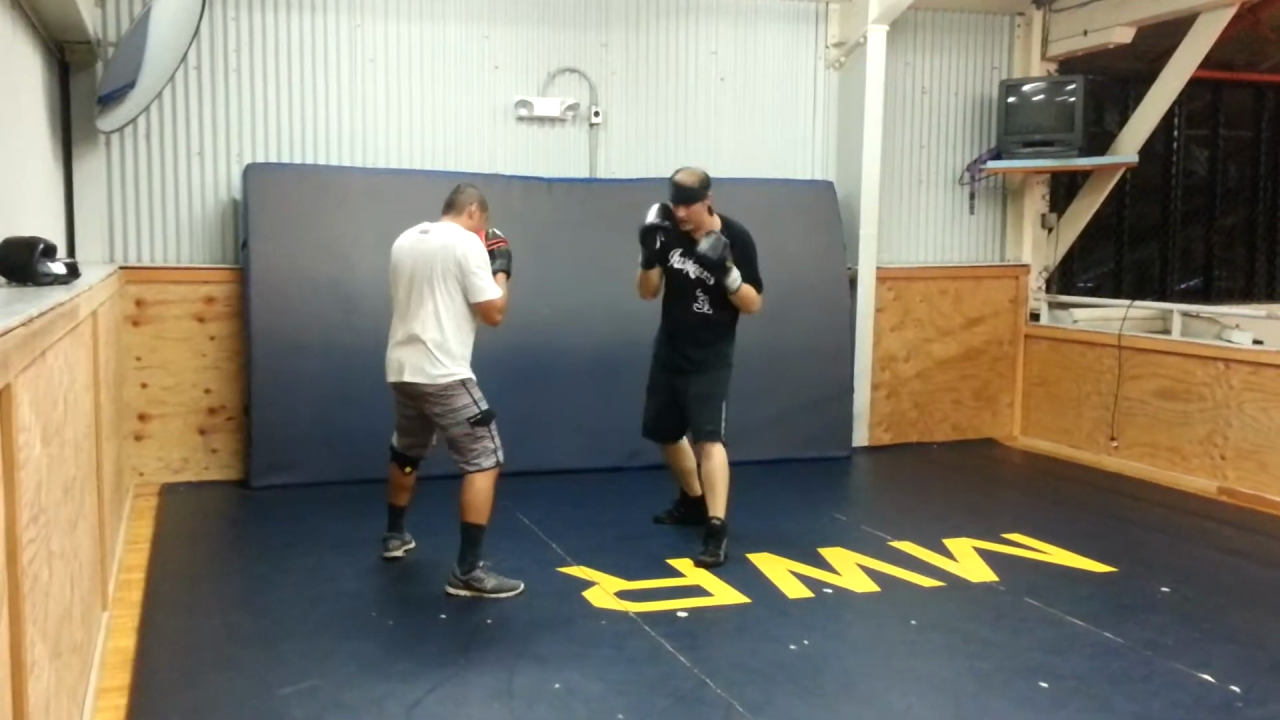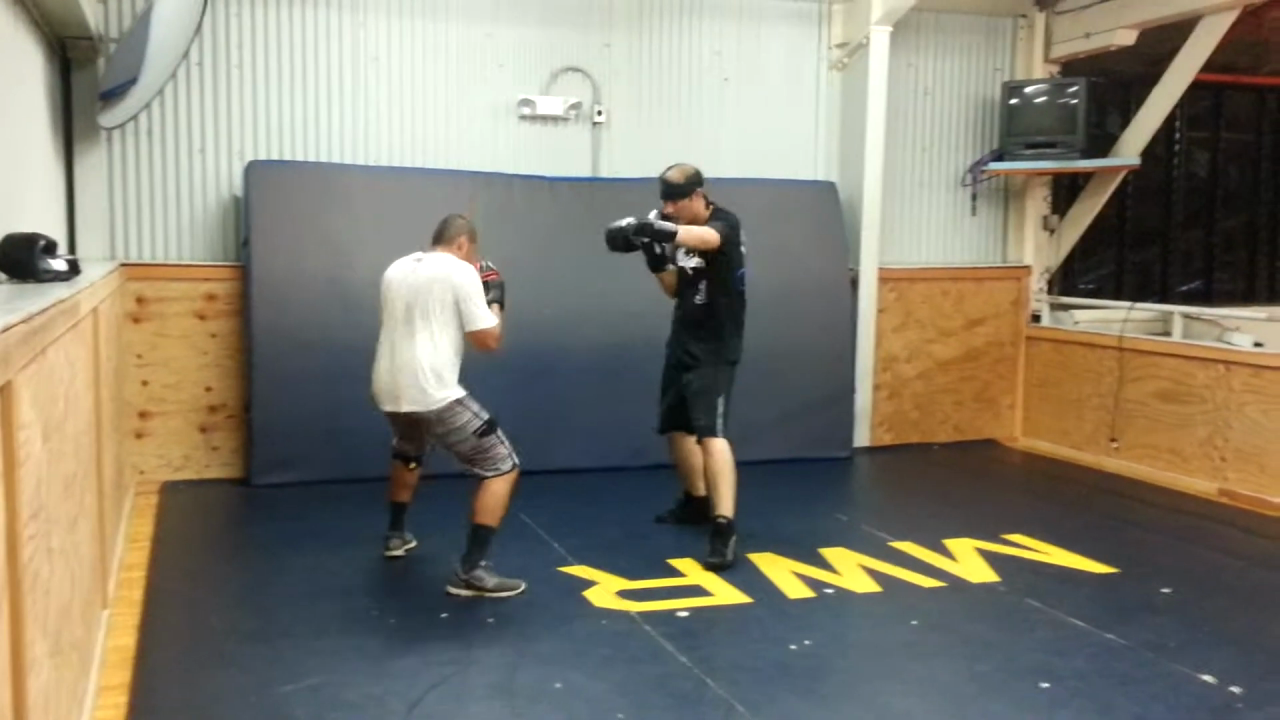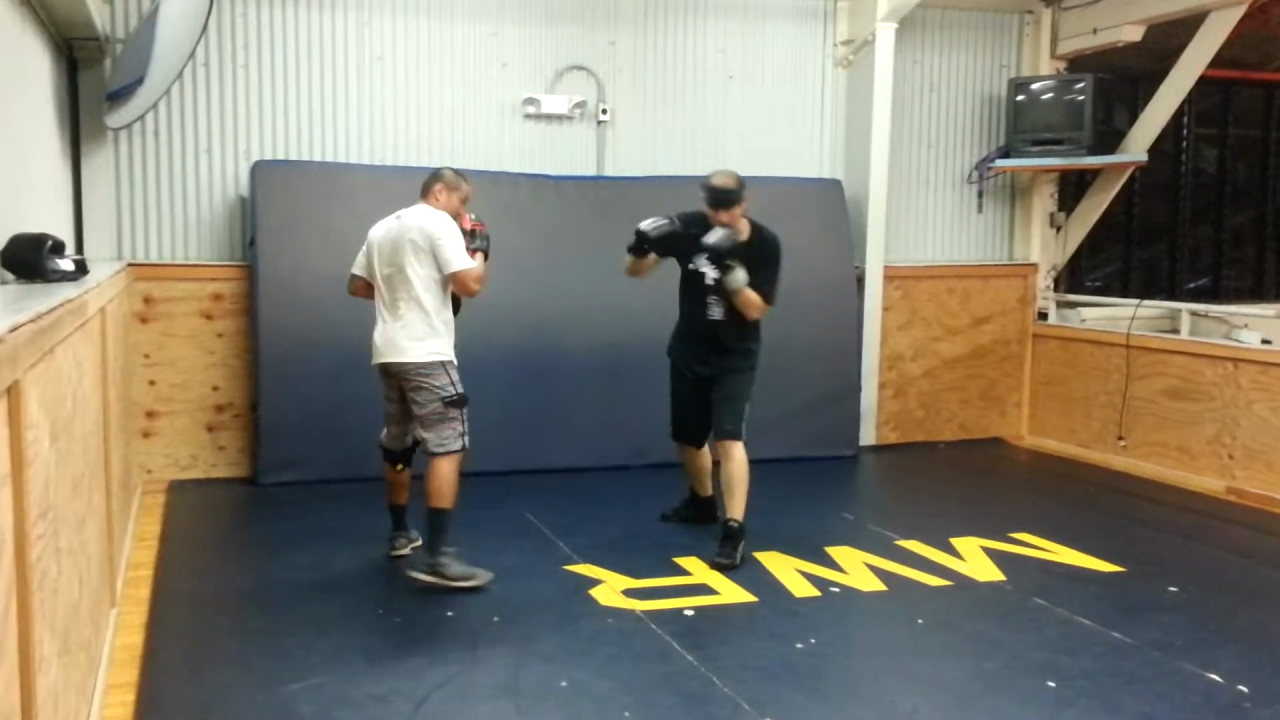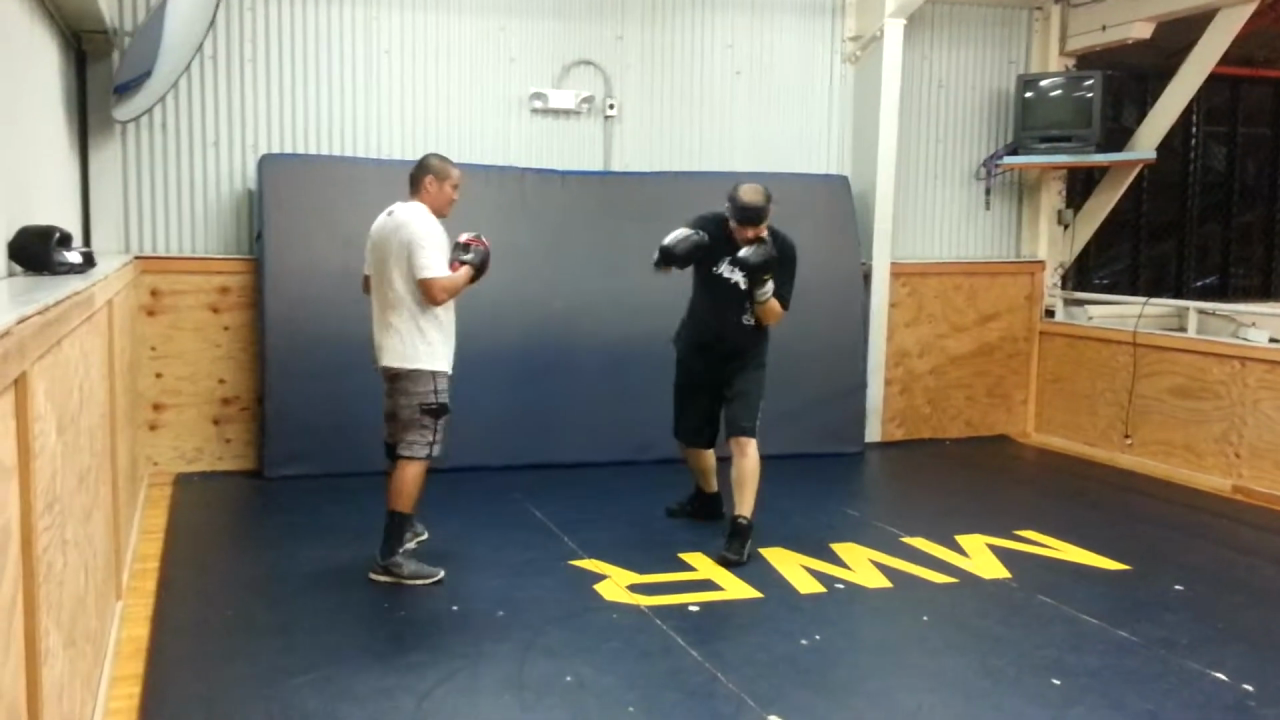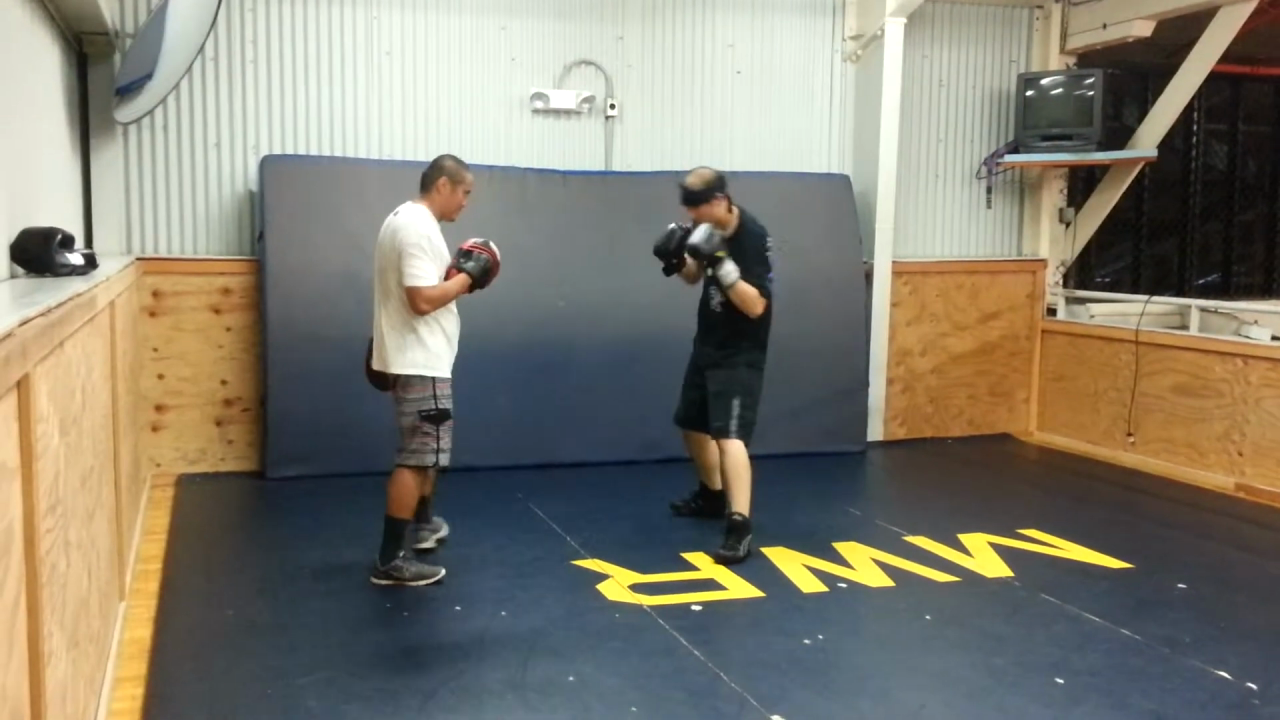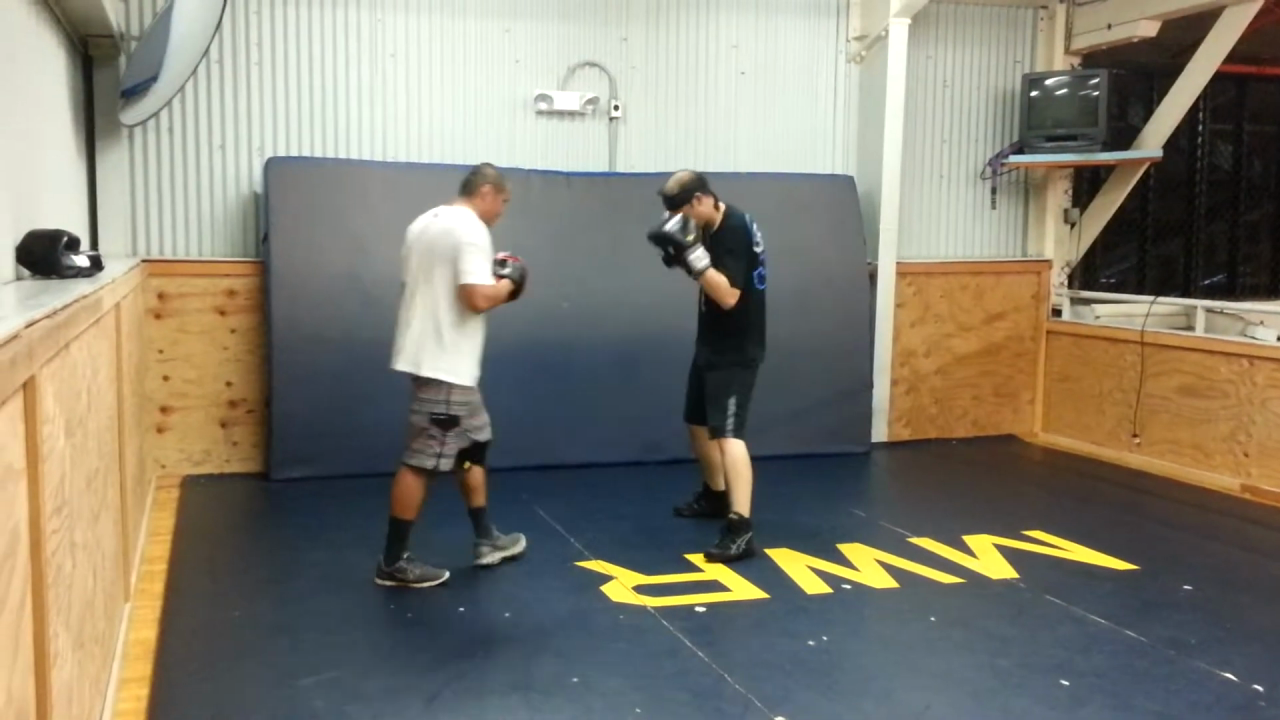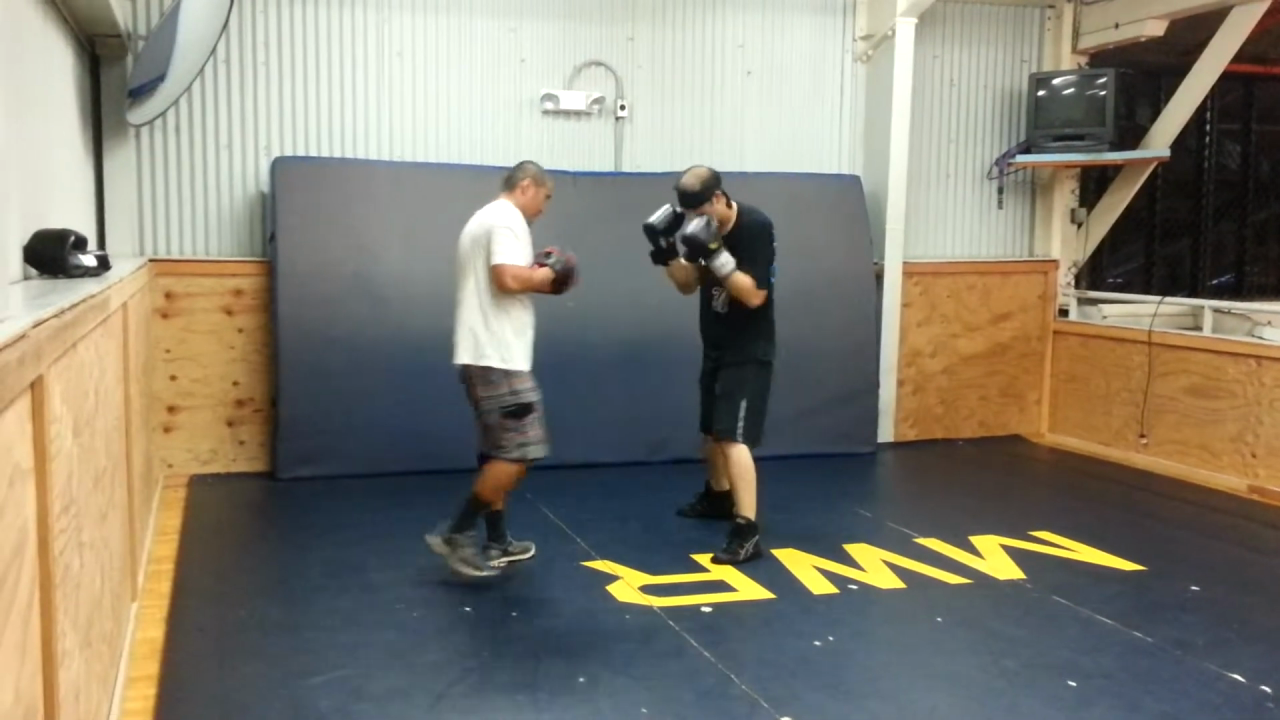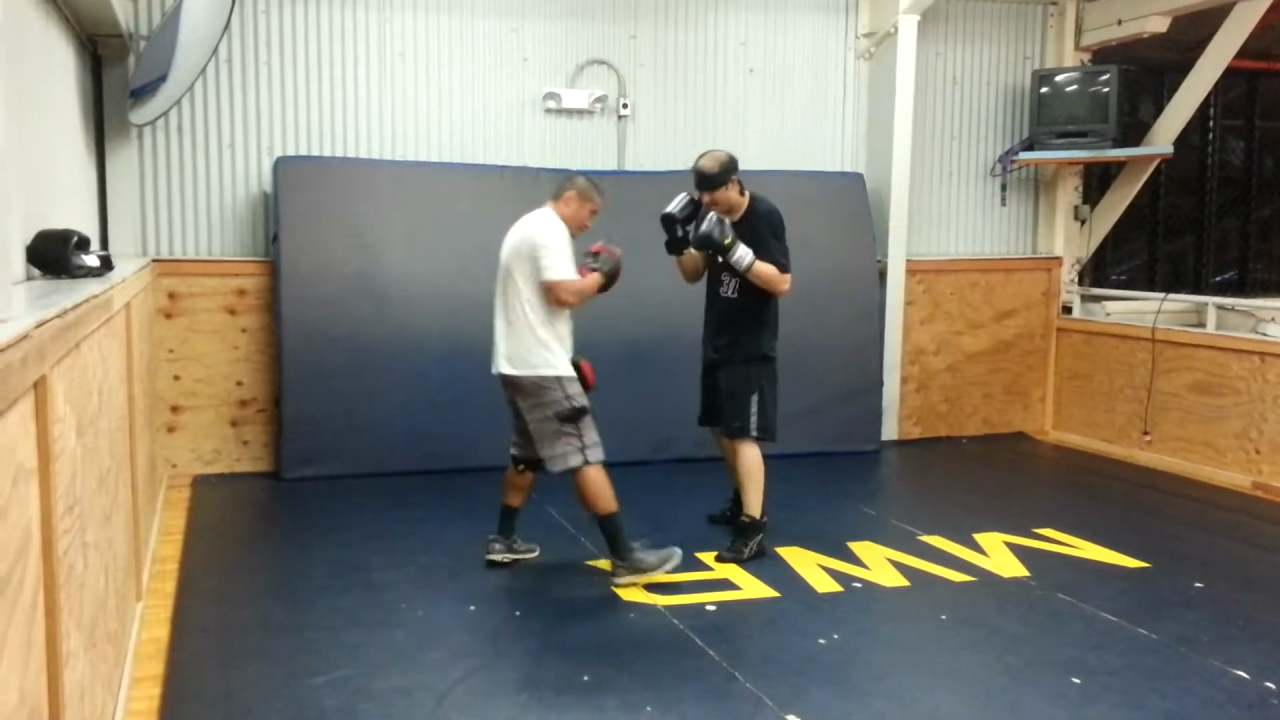
dt=0.3s
person 1, frame 1
left shoulder: (404, 241)
right shoulder: (467, 244)
right elbow: (494, 314)
right wrist: (501, 271)
left hip: (402, 369)
right hip: (443, 375)
left knee: (406, 453)
right knee: (484, 463)
left ankle: (394, 535)
right ankle: (468, 570)
person 1, frame 2
left shoulder: (395, 271)
right shoulder: (461, 274)
right elbow: (488, 341)
right wrist: (495, 301)
left hip: (389, 391)
right hip: (433, 395)
left knee: (408, 452)
right knee: (502, 468)
left ankle: (396, 534)
right ankle: (471, 570)
person 1, frame 3
left shoulder: (383, 228)
right shoulder: (437, 223)
left elbow: (357, 284)
right elbow: (470, 283)
right wrist: (479, 250)
left hip: (389, 352)
right hip: (427, 354)
left knee: (398, 449)
right knee: (447, 448)
left ankle: (400, 532)
right ankle: (437, 554)
person 1, frame 4
left shoulder: (384, 221)
right shoulder: (423, 224)
left elbow: (372, 283)
right elbow: (437, 291)
right wrist: (470, 264)
left hip: (394, 352)
right hip: (421, 356)
left knee: (401, 446)
right knee: (415, 452)
left ankle: (404, 525)
right ankle: (390, 556)
person 1, frame 5
left shoulder: (401, 218)
right shoulder: (420, 228)
right elbow: (423, 300)
left wrist: (454, 272)
right wrist: (468, 276)
left hip: (412, 357)
right hip: (420, 362)
left knee: (429, 446)
right knee: (418, 458)
left ankle: (421, 523)
right ankle: (390, 560)
person 1, frame 6
left shoulder: (424, 223)
right shoulder: (471, 230)
right elbow: (478, 298)
right wrist: (508, 282)
left hip: (435, 358)
right hip: (443, 364)
left knee: (473, 443)
right knee: (421, 461)
left ankle: (486, 539)
right ankle: (393, 561)
person 1, frame 7
left shoulder: (484, 220)
right shoulder: (507, 219)
right elbow: (510, 278)
left wrist: (535, 276)
right wrist: (549, 274)
left hip: (479, 353)
right hip: (497, 356)
left knee: (499, 448)
right knee: (519, 450)
left ankle: (494, 542)
right ankle: (456, 532)
person 1, frame 8
left shoulder: (526, 228)
right shoulder: (550, 230)
right elbow: (564, 292)
left wrist: (584, 277)
right wrist: (599, 275)
left hip: (516, 362)
right hip: (541, 366)
left knee: (526, 452)
right knee: (583, 457)
left ankle: (503, 539)
right ankle: (625, 557)
person 2, frame 1
left shoulder: (736, 238)
right shoulder: (670, 229)
left elbow: (753, 304)
right elbow: (648, 293)
left wrist: (725, 270)
right wrist: (649, 254)
left hip: (709, 357)
right hip: (668, 351)
left knee: (708, 438)
right knee: (666, 434)
left ankle: (717, 529)
right ankle: (693, 501)
person 2, frame 2
left shoulder: (723, 223)
right shoulder: (673, 230)
left elbow: (706, 241)
left wrist: (655, 229)
right wrist: (655, 256)
left hip: (714, 349)
right hip: (681, 345)
left knee: (710, 434)
right knee: (676, 429)
left ankle: (724, 529)
right ankle: (696, 501)
person 2, frame 3
left shoulder: (765, 244)
right shoulder: (689, 226)
left elbow: (755, 312)
right elbow: (636, 270)
left wrist: (733, 267)
right wrist: (641, 247)
left hip: (734, 360)
right hip: (688, 354)
left knee: (729, 439)
right knee: (688, 438)
left ankle: (734, 531)
right ankle: (702, 502)
person 2, frame 4
left shoulder: (783, 249)
right shoulder: (709, 227)
left elbow: (773, 318)
right elbow: (682, 242)
left wrist: (761, 279)
right wrist: (672, 249)
left hip: (745, 360)
right hip: (697, 354)
left knee: (742, 439)
right knee: (691, 438)
left ankle: (741, 528)
right ankle: (707, 498)
person 2, frame 5
left shoulder: (751, 236)
right shoulder: (708, 228)
left elbow: (755, 306)
right elbow: (693, 277)
left wrist: (720, 261)
right wrist: (674, 260)
left hip: (741, 354)
right hip: (709, 345)
left knee: (728, 435)
right knee: (693, 425)
left ankle: (740, 528)
right ankle: (712, 495)
person 2, frame 6
left shoulder: (734, 229)
right shoulder: (712, 225)
left elbow: (728, 296)
left wrist: (691, 250)
right wrist: (678, 254)
left hip: (736, 349)
right hip: (712, 344)
left knee: (727, 433)
right knee: (698, 423)
left ankle: (740, 528)
right ankle: (715, 495)
person 2, frame 7
left shoulder: (755, 226)
right shoulder: (700, 226)
left elbow: (756, 295)
right elbow: (687, 285)
left wrist: (716, 253)
right wrist: (665, 250)
left hip: (747, 352)
right hip: (715, 348)
left knee: (733, 438)
right knee: (711, 431)
left ankle: (747, 531)
right ankle: (718, 496)
person 2, frame 8
left shoulder: (764, 215)
right shoulder: (710, 214)
left elbow: (781, 283)
right elbow: (692, 275)
left wrist: (733, 249)
right wrist: (678, 240)
left hip: (751, 346)
right hip: (717, 340)
left knee: (743, 435)
right knee: (721, 430)
left ankle: (752, 528)
right ankle: (743, 502)
